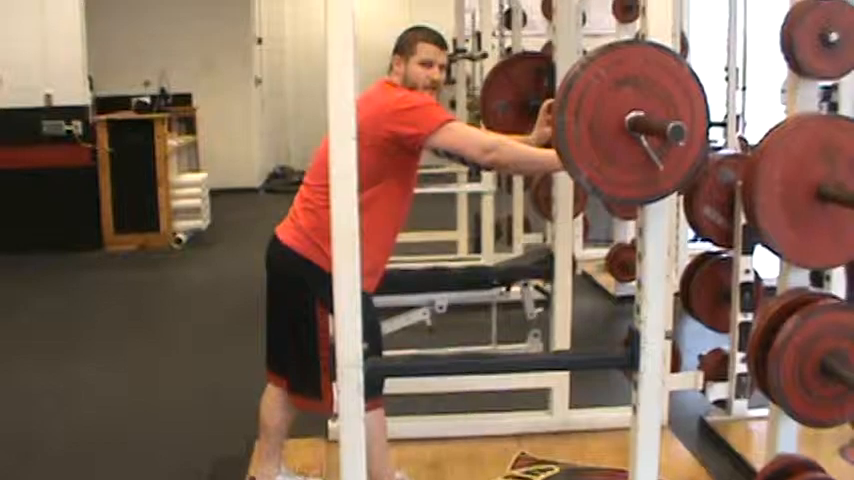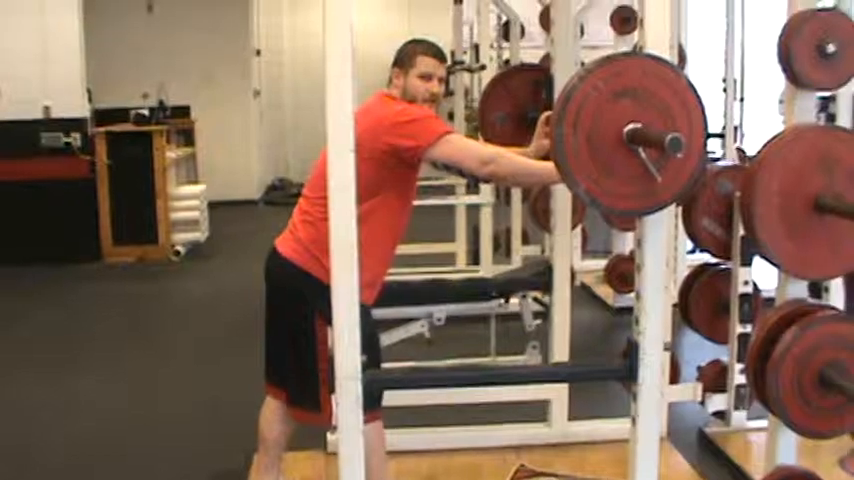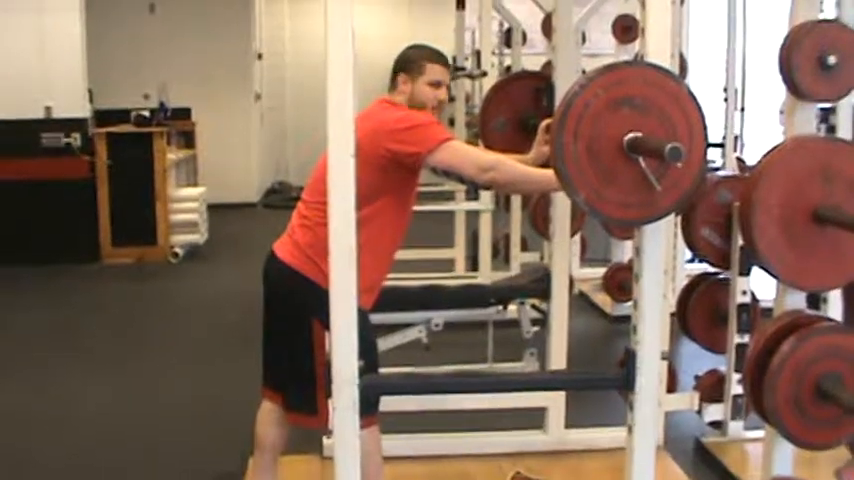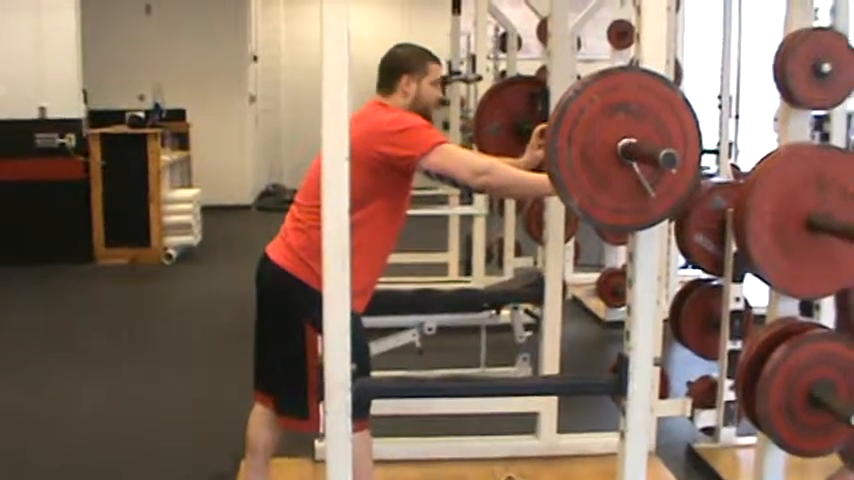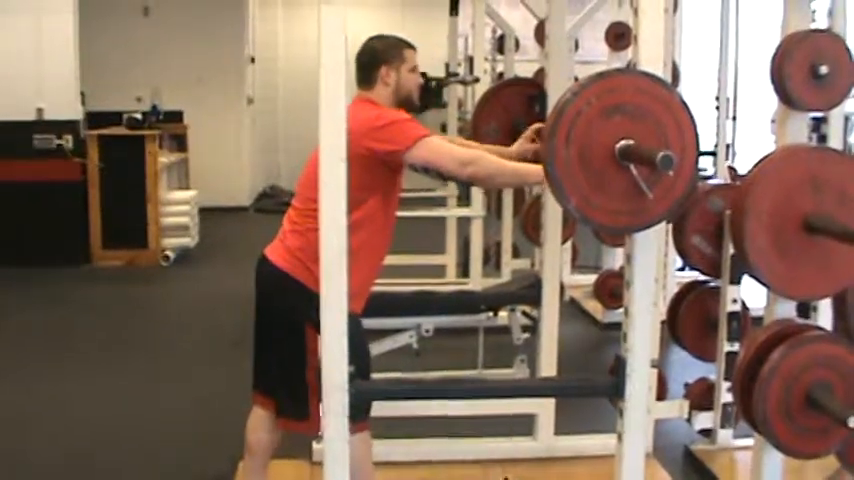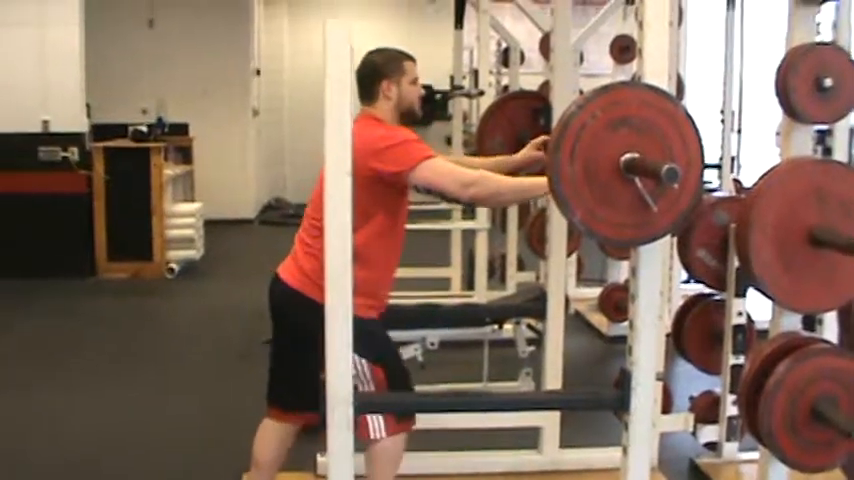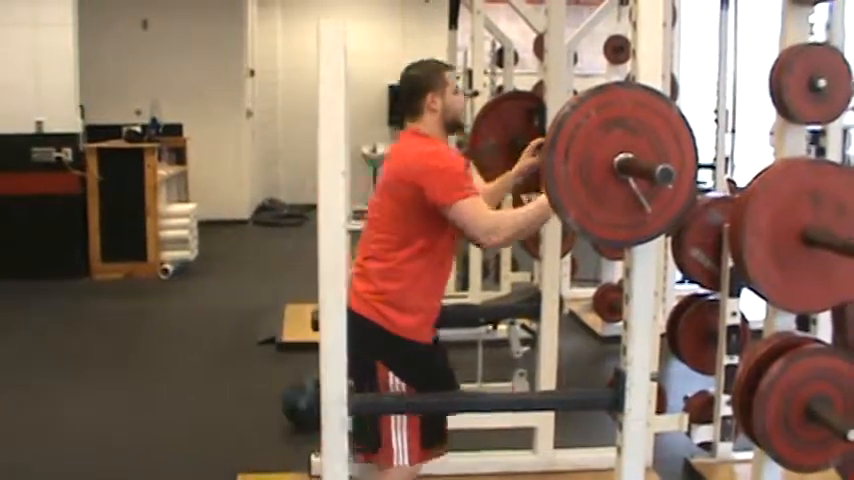
dt=0.3s
person 1, frame 1
left shoulder: (390, 104)
right shoulder: (402, 106)
left elbow: (471, 141)
right elbow: (486, 152)
left wrist: (532, 140)
left hip: (298, 251)
right hip: (318, 261)
left knee: (290, 373)
right knee: (362, 380)
person 1, frame 2
left shoulder: (389, 117)
right shoulder: (400, 118)
left elbow: (470, 154)
right elbow: (485, 164)
left wrist: (530, 153)
left hip: (296, 264)
right hip: (317, 273)
left knee: (289, 386)
right knee: (361, 394)
person 1, frame 3
left shoulder: (389, 122)
right shoulder: (401, 123)
left elbow: (472, 159)
right elbow: (485, 170)
left wrist: (530, 160)
left hip: (295, 268)
right hip: (317, 277)
left knee: (286, 390)
right knee: (358, 399)
person 1, frame 4
left shoulder: (381, 123)
right shoulder: (395, 127)
left elbow: (461, 160)
right elbow: (478, 175)
left wrist: (522, 163)
left hip: (287, 270)
right hip: (309, 281)
left knee: (277, 393)
right knee: (348, 404)
person 1, frame 5
left shoulder: (368, 119)
right shoulder: (381, 123)
left elbow: (448, 146)
right elbow: (465, 166)
left wrist: (512, 152)
right wrist: (552, 174)
left hip: (286, 272)
right hip: (308, 284)
left knee: (276, 396)
right knee: (349, 408)
person 1, frame 6
left shoulder: (373, 136)
right shoulder: (386, 141)
left elbow: (453, 168)
right elbow: (467, 187)
left wrist: (516, 161)
right wrist: (556, 184)
left hip: (300, 290)
right hip: (327, 303)
left knee: (287, 411)
right knee: (391, 418)
person 1, frame 7
left shoulder: (415, 150)
right shoulder: (434, 160)
left elbow: (474, 206)
right elbow: (490, 232)
left wrist: (518, 172)
right wrist: (555, 199)
left hip: (374, 310)
right hip: (387, 321)
right knee: (408, 446)
